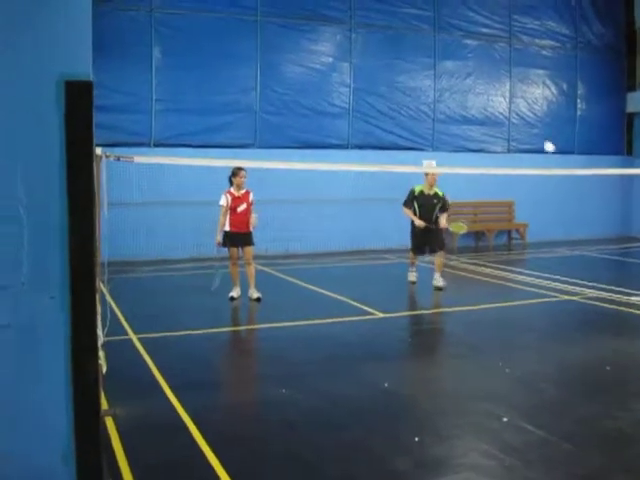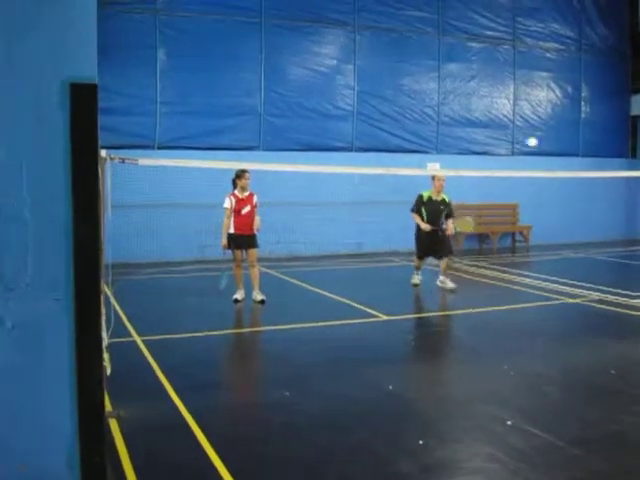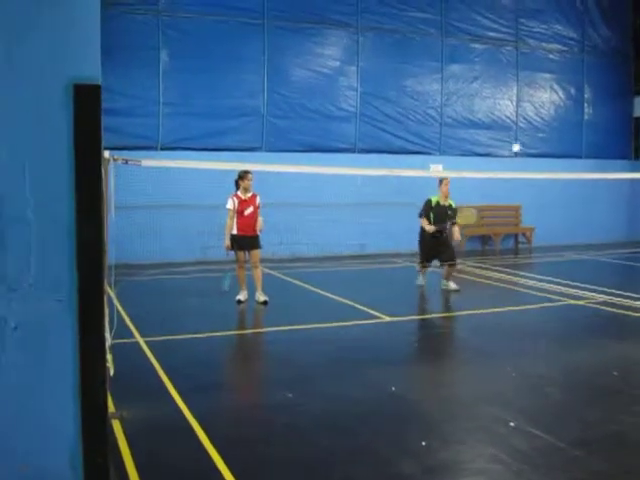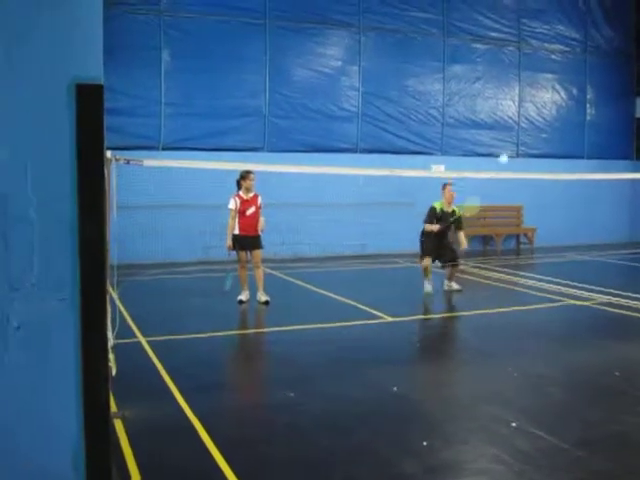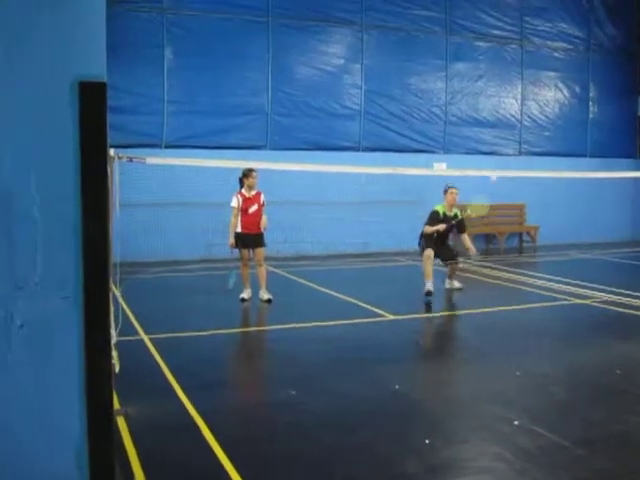
dt=0.1s
person 1, frame 1
left shoulder: (249, 194)
right shoulder: (227, 195)
right elbow: (223, 216)
left wrist: (253, 217)
right wrist: (219, 234)
left hip: (246, 232)
right hip: (231, 232)
left knee: (249, 261)
right knee: (234, 261)
left ankle: (252, 289)
right ankle: (236, 288)
person 1, frame 2
left shoulder: (253, 196)
right shoulder: (231, 198)
right elbow: (227, 218)
left wrist: (257, 219)
right wrist: (224, 237)
left hip: (250, 234)
right hip: (235, 235)
left knee: (253, 263)
right knee: (237, 263)
left ankle: (256, 291)
right ankle: (240, 291)
person 1, frame 3
left shoulder: (256, 197)
right shoulder: (234, 199)
right elbow: (230, 219)
left wrist: (260, 220)
right wrist: (227, 238)
left hip: (253, 235)
right hip: (238, 236)
left knee: (256, 264)
right knee: (240, 264)
left ankle: (259, 292)
right ankle: (243, 292)
person 1, frame 4
left shoulder: (257, 197)
right shoulder: (236, 199)
right elbow: (232, 219)
left wrist: (262, 220)
right wrist: (229, 238)
left hip: (255, 235)
right hip: (240, 236)
left knee: (257, 264)
right knee: (242, 264)
left ankle: (261, 292)
right ankle: (244, 292)
person 1, frame 5
left shoulder: (260, 195)
right shoulder: (238, 197)
right elbow: (234, 217)
left wrist: (264, 218)
right wrist: (231, 236)
left hip: (258, 233)
right hip: (243, 233)
left knee: (260, 262)
right knee: (244, 262)
left ankle: (263, 291)
right ankle: (246, 290)
person 2, frame 1
left shoulder: (440, 195)
right shoulder: (415, 191)
left elbow: (444, 211)
right elbow: (406, 208)
left wrist: (443, 220)
right wrist: (415, 219)
left hip: (434, 227)
right hip: (419, 227)
left knee: (440, 251)
right knee: (415, 252)
left ankle: (437, 277)
right ankle: (412, 271)
person 2, frame 2
left shoulder: (446, 201)
right shoulder: (423, 197)
left elbow: (449, 218)
right elbow: (414, 213)
left wrist: (449, 227)
right wrist: (421, 224)
left hip: (439, 232)
right hip: (424, 233)
left knee: (447, 254)
right knee: (420, 257)
left ankle: (443, 279)
right ankle: (416, 274)
person 2, frame 3
left shoulder: (452, 206)
right shoulder: (431, 201)
left elbow: (454, 224)
right elbow: (422, 218)
left wrist: (456, 234)
right wrist: (426, 226)
left hip: (442, 237)
right hip: (428, 236)
left knee: (451, 261)
right knee: (424, 264)
left ankle: (446, 281)
right ankle: (421, 275)
person 2, frame 4
left shoulder: (456, 212)
right shoulder: (435, 208)
left elbow: (459, 231)
right elbow: (426, 227)
left wrist: (463, 243)
right wrist: (432, 227)
left hip: (443, 241)
right hip: (428, 239)
left knee: (454, 262)
right knee: (426, 262)
left ankle: (449, 282)
right ankle: (427, 280)
person 2, frame 5
left shoulder: (457, 215)
right shoulder: (437, 211)
left elbow: (463, 233)
right elbow: (426, 230)
left wrist: (470, 246)
right wrist: (437, 227)
left hip: (442, 242)
right hip: (428, 240)
left knee: (453, 261)
right knee: (428, 254)
left ankle: (450, 281)
right ankle: (428, 284)
